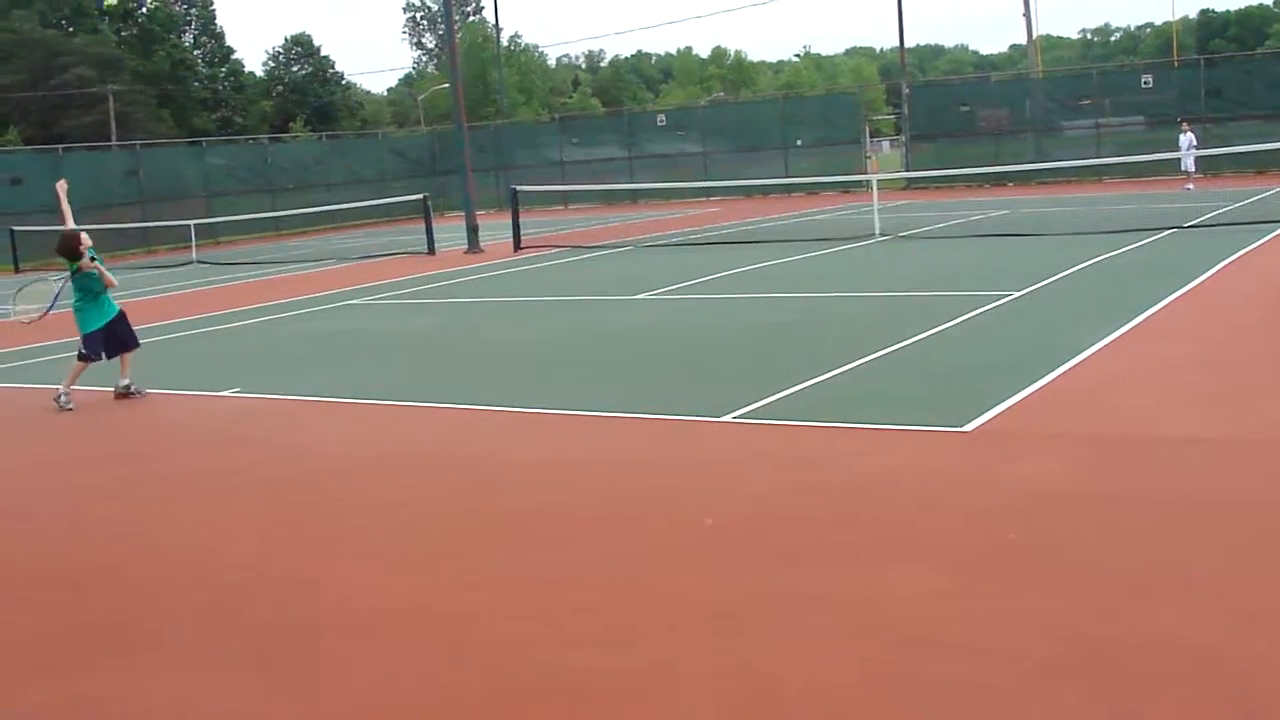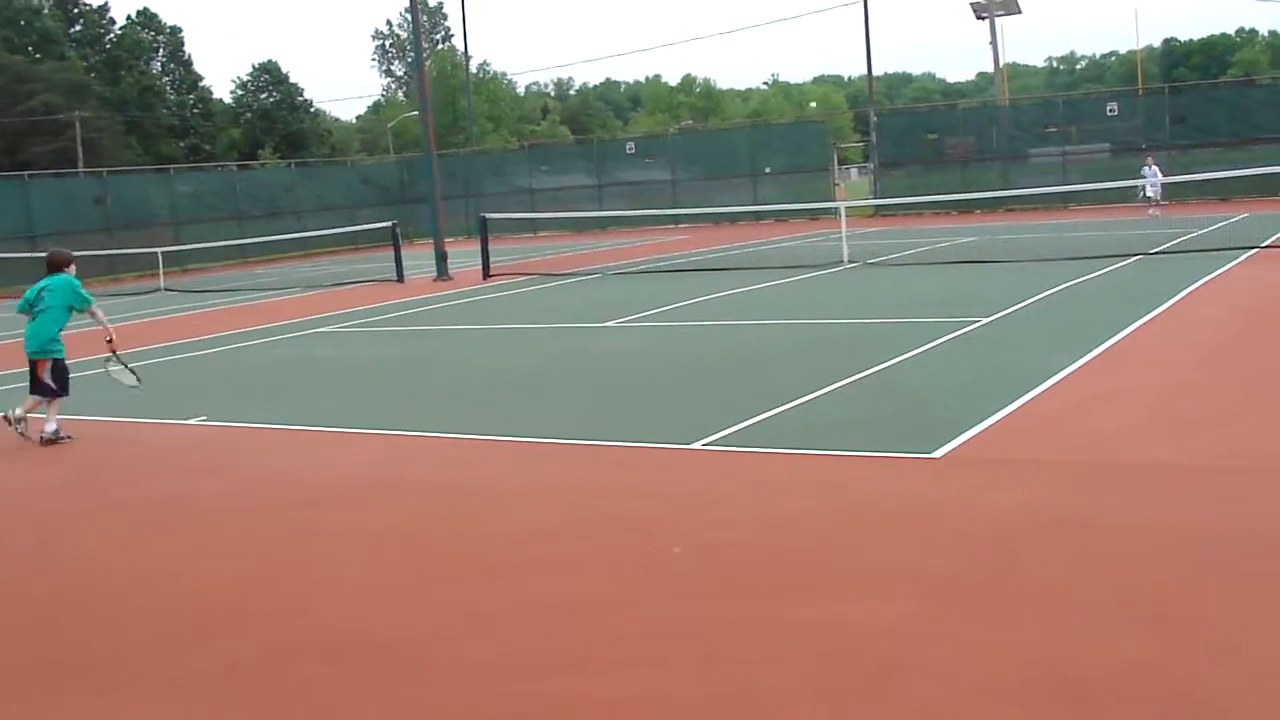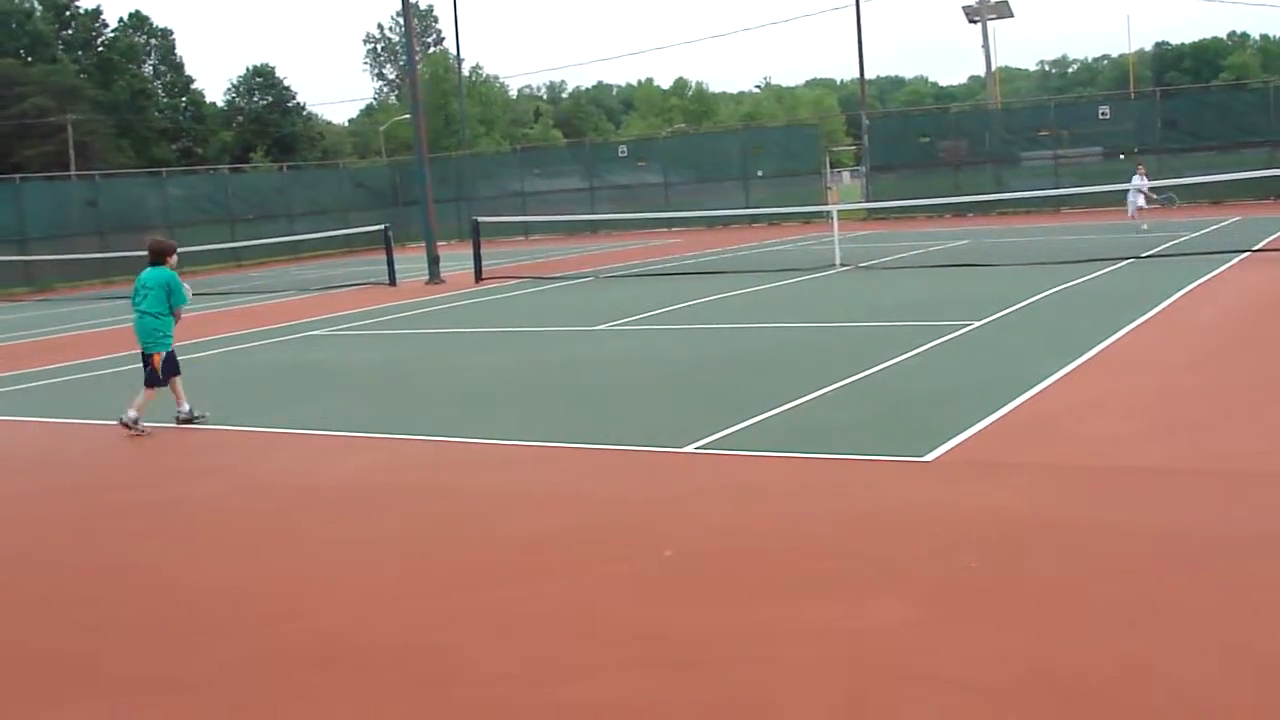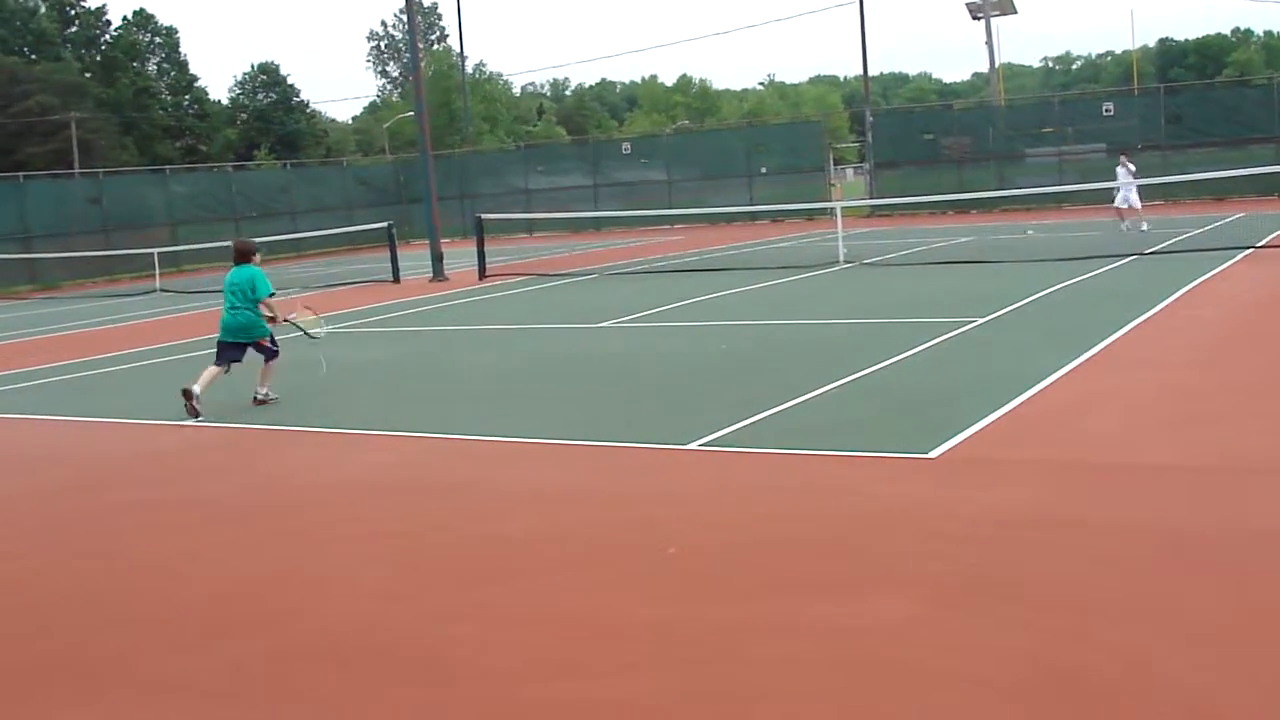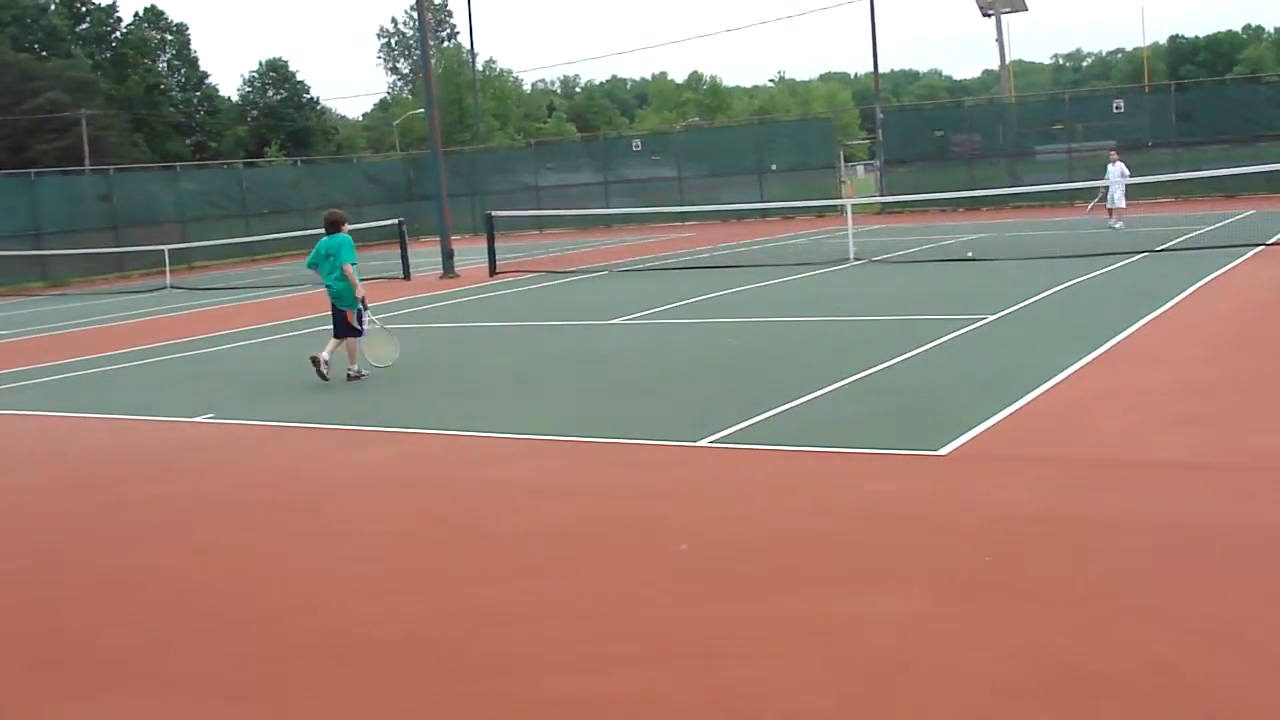
dt=1s
person 1, frame 1
left shoulder: (77, 254)
right shoulder: (85, 271)
left elbow: (68, 221)
right elbow: (112, 284)
left wrist: (62, 195)
right wrist: (98, 269)
left hip: (108, 309)
right hip: (92, 315)
left knee: (129, 344)
right knee: (87, 355)
left ankle: (123, 385)
right ankle: (63, 391)
person 1, frame 2
left shoulder: (40, 284)
right shoulder: (69, 283)
left elbow: (22, 308)
right elbow: (90, 308)
right wrist: (107, 327)
left hip: (34, 340)
right hip: (46, 341)
left knee: (54, 387)
right knee: (53, 388)
left ankle: (50, 430)
right ankle: (17, 415)
person 1, frame 3
left shoulder: (143, 275)
right shoulder: (170, 276)
left elbow: (136, 303)
right elbow: (177, 309)
right wrist: (175, 318)
left hip: (144, 328)
right hip: (158, 331)
left knee: (169, 372)
right knee: (156, 380)
left ankle: (184, 411)
right ankle: (131, 417)
person 1, frame 4
left shoulder: (231, 274)
right shoulder: (256, 273)
right elbow: (265, 299)
left wrist: (265, 314)
right wrist: (275, 313)
left hip: (229, 323)
right hip: (251, 323)
left knee: (220, 364)
right knee: (271, 352)
left ankle: (195, 390)
right ankle: (262, 393)
person 1, frame 5
left shoulder: (322, 244)
right shoulder: (345, 239)
left elbow: (311, 265)
right elbow: (346, 265)
right wrist: (358, 287)
left hip: (334, 290)
right hip: (346, 290)
left knee: (342, 331)
right knee: (352, 331)
left ankle: (322, 356)
right ankle: (353, 370)
